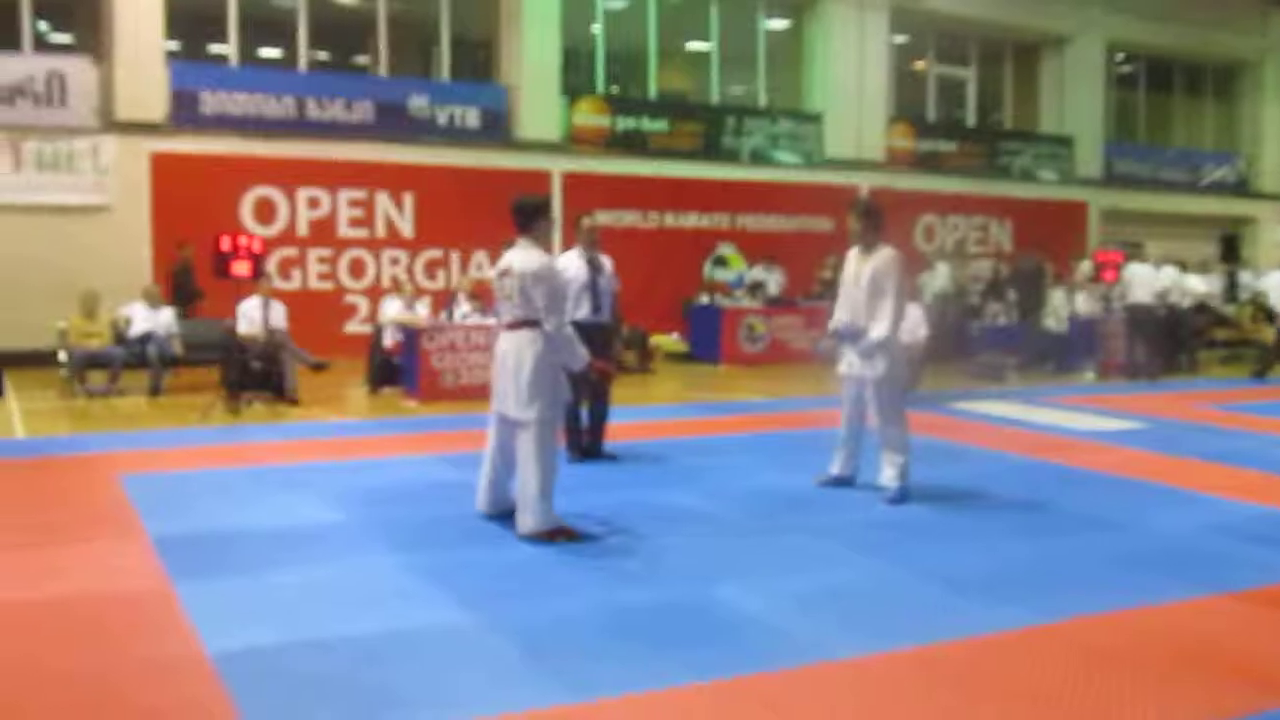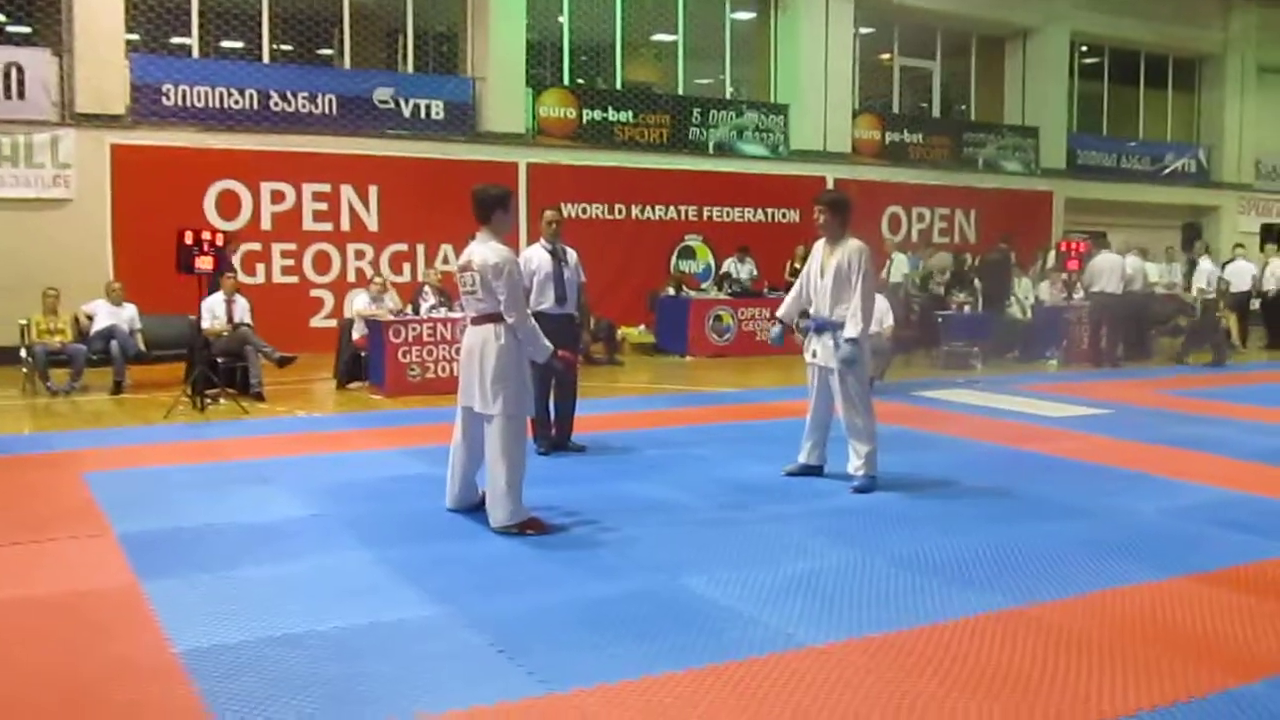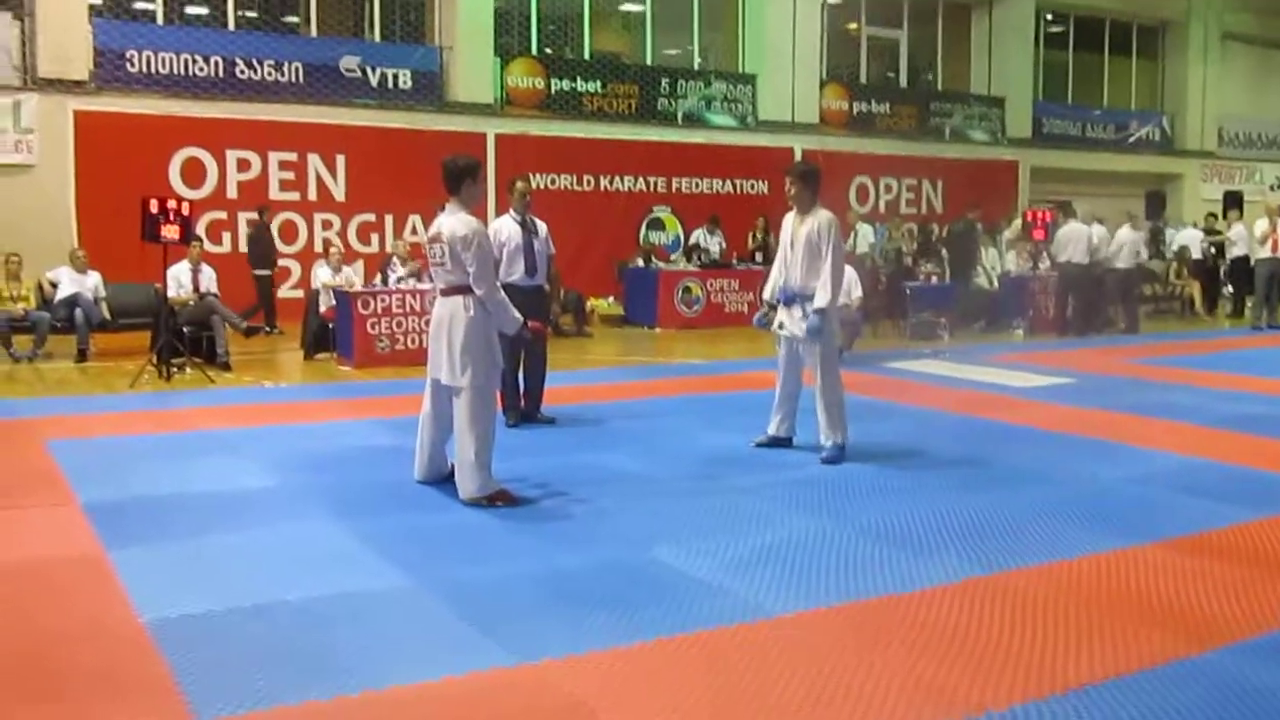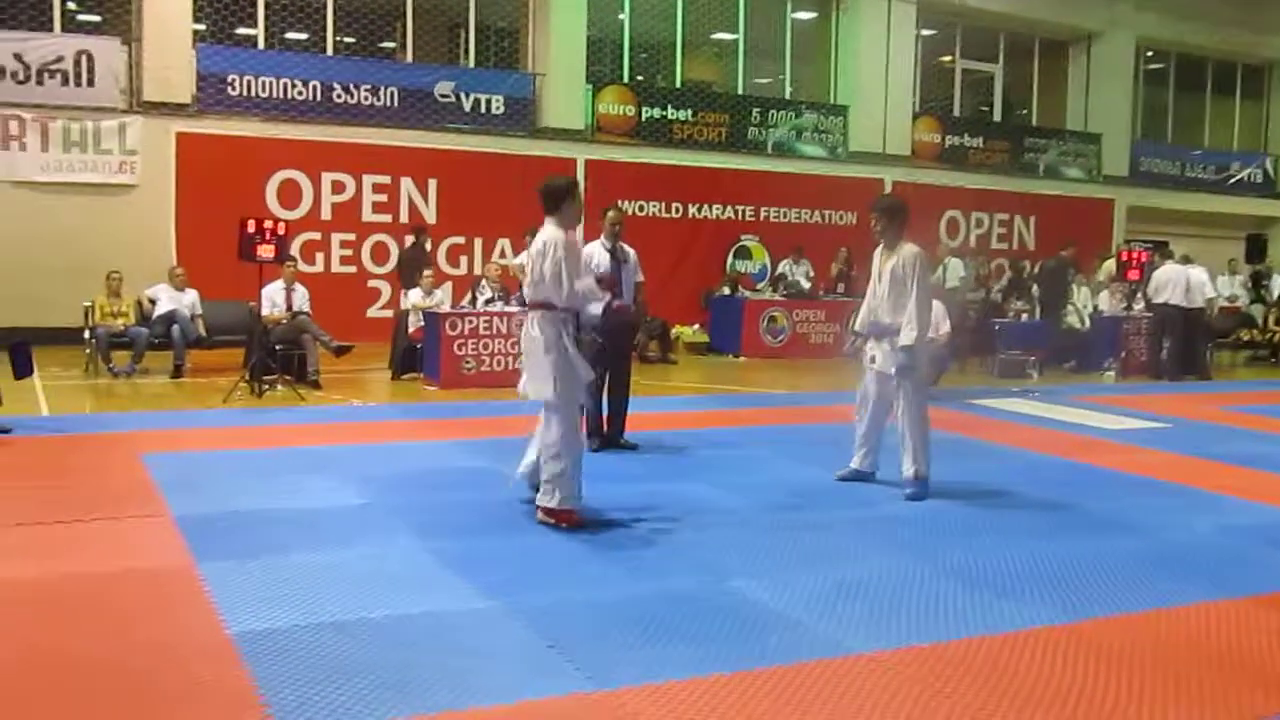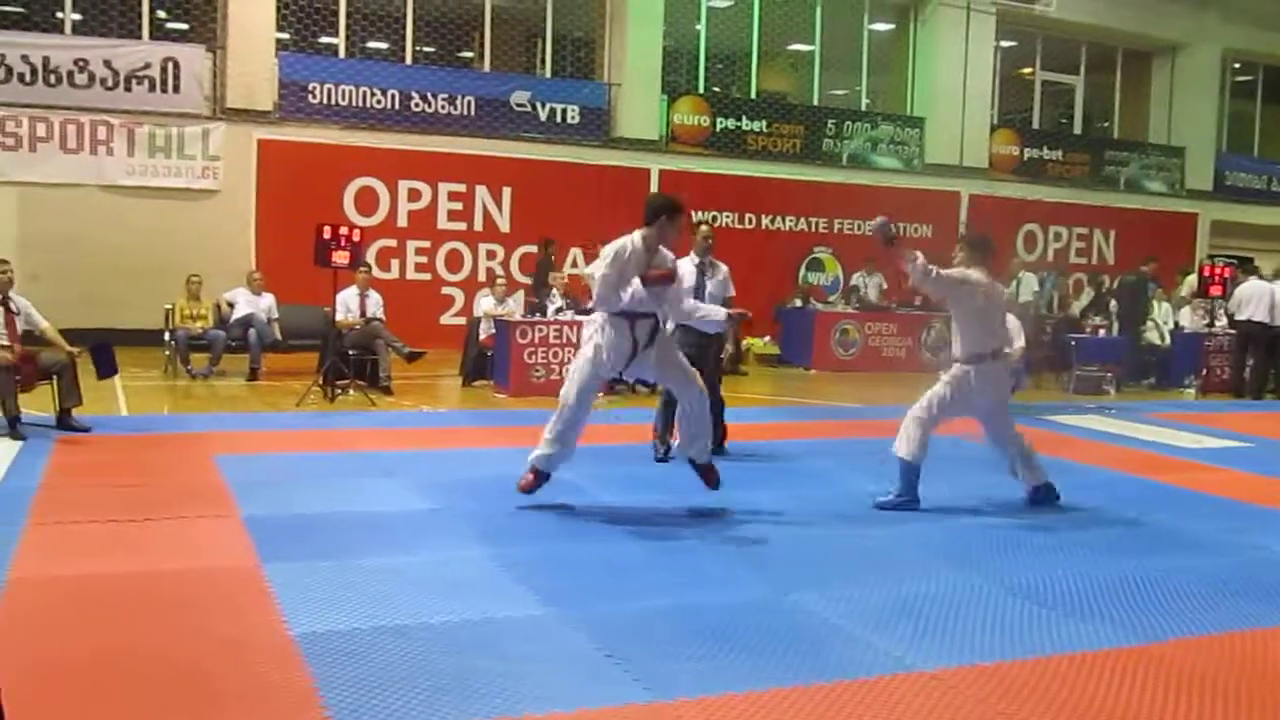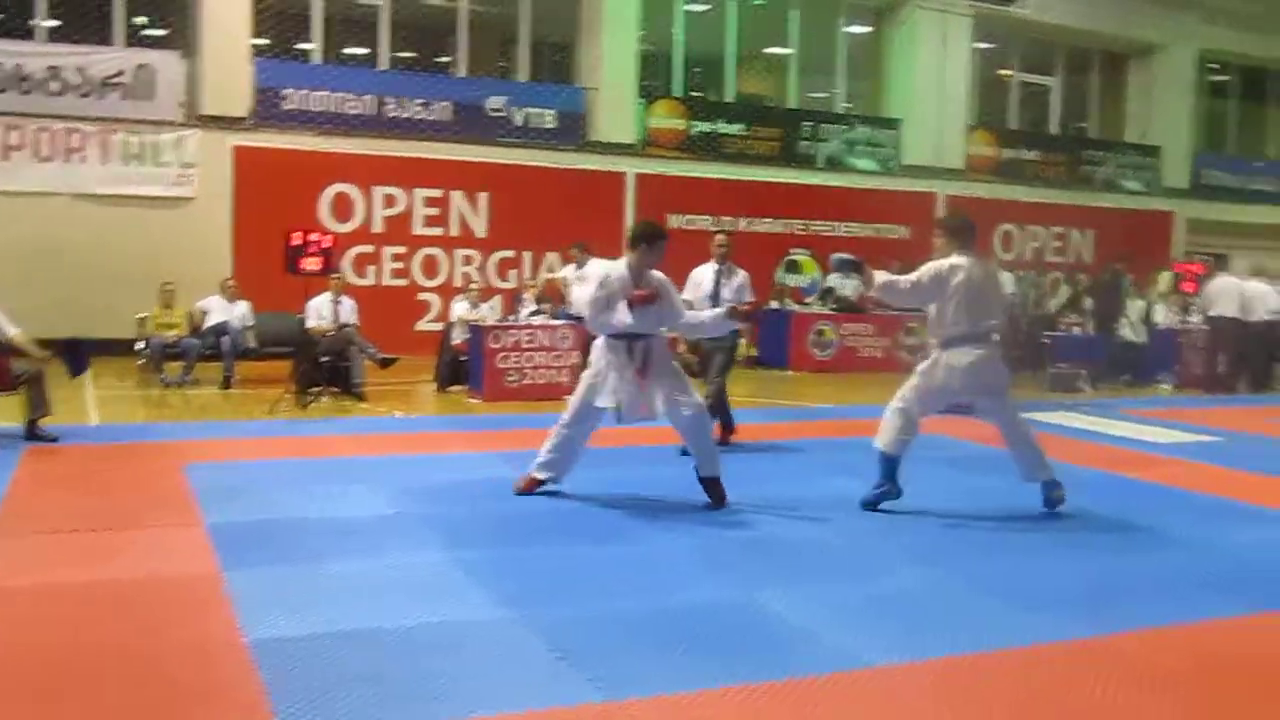
dt=0.7s
person 1, frame 1
left shoulder: (504, 262)
right shoulder: (540, 263)
right elbow: (554, 321)
right wrist: (583, 361)
left hip: (507, 346)
right hip: (534, 349)
left knee: (505, 425)
right knee: (536, 434)
left ankle: (494, 499)
right ankle: (536, 520)
person 1, frame 2
left shoulder: (467, 254)
right shoulder: (501, 256)
right elbow: (517, 314)
right wrist: (548, 353)
left hip: (474, 340)
right hip: (500, 344)
left knee: (472, 421)
right knee: (505, 427)
left ankle: (462, 493)
right ankle: (508, 513)
person 1, frame 3
left shoulder: (437, 226)
right shoulder: (470, 228)
right elbow: (486, 286)
right wrist: (518, 324)
left hip: (444, 311)
right hip: (469, 317)
left knee: (440, 394)
right knee: (474, 400)
left ankle: (430, 465)
right ankle: (477, 485)
person 1, frame 4
left shoulder: (557, 237)
right shoulder: (557, 241)
right elbow: (563, 293)
left wrist: (605, 300)
right wrist: (606, 301)
left hip: (555, 330)
right hip: (549, 332)
left knee: (561, 410)
right knee: (564, 416)
left ankle: (535, 469)
right ankle: (553, 502)
person 1, frame 5
left shoulder: (665, 259)
right shoulder: (619, 250)
left elbow: (679, 306)
right elbow: (602, 298)
left wrist: (725, 315)
right wrist: (646, 284)
left hip: (649, 335)
right hip: (610, 331)
left knee: (693, 391)
right knee: (576, 398)
left ankle: (699, 456)
right ankle: (541, 465)
person 1, frame 6
left shoulder: (659, 282)
right shoulder: (606, 276)
left elbow: (682, 320)
right elbow: (595, 321)
left wrist: (725, 316)
right wrist: (629, 306)
left hip: (651, 356)
right hip: (613, 355)
left knee: (692, 411)
right knee: (578, 416)
left ankle: (709, 475)
right ankle: (543, 472)
person 2, frame 1
left shoulder: (889, 258)
right shoulder: (852, 256)
left elbow: (893, 306)
left wrist: (877, 339)
right wrist: (836, 331)
left hip: (879, 349)
right hip: (853, 345)
left knee: (888, 415)
right knee: (851, 412)
left ankle: (895, 480)
right ankle: (843, 469)
person 2, frame 2
left shoulder: (857, 251)
right shoulder: (818, 248)
left elbow: (863, 299)
right elbow: (803, 287)
left wrist: (853, 340)
right wrist: (782, 319)
left hip: (842, 339)
right hip: (819, 338)
left knee: (854, 406)
right knee: (818, 404)
left ankle: (864, 470)
right ankle: (812, 459)
person 2, frame 3
left shoulder: (826, 221)
right shoulder: (788, 220)
left elbow: (832, 269)
left wrist: (821, 311)
right wrist: (769, 303)
left hip: (813, 310)
right hip: (787, 309)
left knee: (824, 376)
right knee: (786, 374)
left ankle: (834, 441)
right ankle: (781, 431)
person 2, frame 4
left shoulder: (913, 256)
right shoulder: (879, 253)
left elbow: (920, 305)
left wrist: (908, 346)
right wrist: (862, 331)
left hip: (901, 345)
right hip: (878, 343)
left knee: (911, 411)
right knee: (870, 406)
left ankle: (917, 476)
right ankle: (864, 464)
person 2, frame 5
left shoulder: (966, 282)
right shoulder: (996, 290)
left elbow: (930, 276)
left hip: (972, 374)
right hip: (995, 371)
left knee: (918, 420)
right knee: (1004, 435)
left ankle: (906, 493)
right ankle: (1042, 488)
person 2, frame 6
left shoulder: (940, 270)
right shoulder: (987, 272)
left elbow: (903, 290)
right elbow: (997, 313)
left wrist: (870, 276)
left hip: (952, 358)
right hip: (986, 357)
left knee: (902, 409)
right knee: (1010, 422)
left ankle: (888, 481)
right ankle: (1048, 484)
person 3, frame 1
left shoulder: (606, 263)
right shoulder: (565, 263)
left elbow: (613, 301)
left wrist: (614, 336)
left hip: (601, 330)
right hip: (576, 330)
left knee: (600, 390)
right knee: (573, 391)
left ankle: (594, 444)
right ankle: (575, 445)
person 3, frame 2
left shoulder: (571, 255)
right shoulder: (529, 255)
left elbow: (580, 292)
right elbow: (522, 293)
left wrist: (583, 326)
left hip: (567, 322)
right hip: (541, 322)
left knee: (567, 382)
right knee: (540, 383)
left ankle: (563, 436)
right ankle: (543, 438)
person 3, frame 3
left shoulder: (541, 227)
right shoulder: (499, 227)
left elbow: (550, 264)
right elbow: (492, 265)
left wrist: (554, 298)
left hip: (537, 294)
right hip: (512, 294)
left knee: (537, 354)
right knee: (510, 356)
left ankle: (532, 408)
right ankle: (512, 410)
person 3, frame 4
left shoulder: (630, 254)
right shoulder: (591, 253)
left elbow: (638, 291)
left wrist: (641, 325)
left hip: (624, 320)
right hip: (597, 320)
left knee: (621, 380)
right knee: (594, 380)
left ankle: (615, 434)
right ankle: (595, 434)
person 3, frame 5
left shoulder: (722, 270)
right shoulder: (679, 267)
left elbow: (728, 306)
left wrist: (730, 339)
left hip: (712, 336)
right hip: (685, 333)
left knee: (712, 391)
right knee: (672, 389)
left ankle: (716, 439)
right ankle: (662, 442)
person 3, frame 6
left shoulder: (741, 276)
right shoulder: (699, 274)
right elbow: (687, 307)
left hip: (726, 337)
right hip: (704, 337)
left knee: (715, 385)
right knee: (715, 385)
right ankle: (726, 428)
